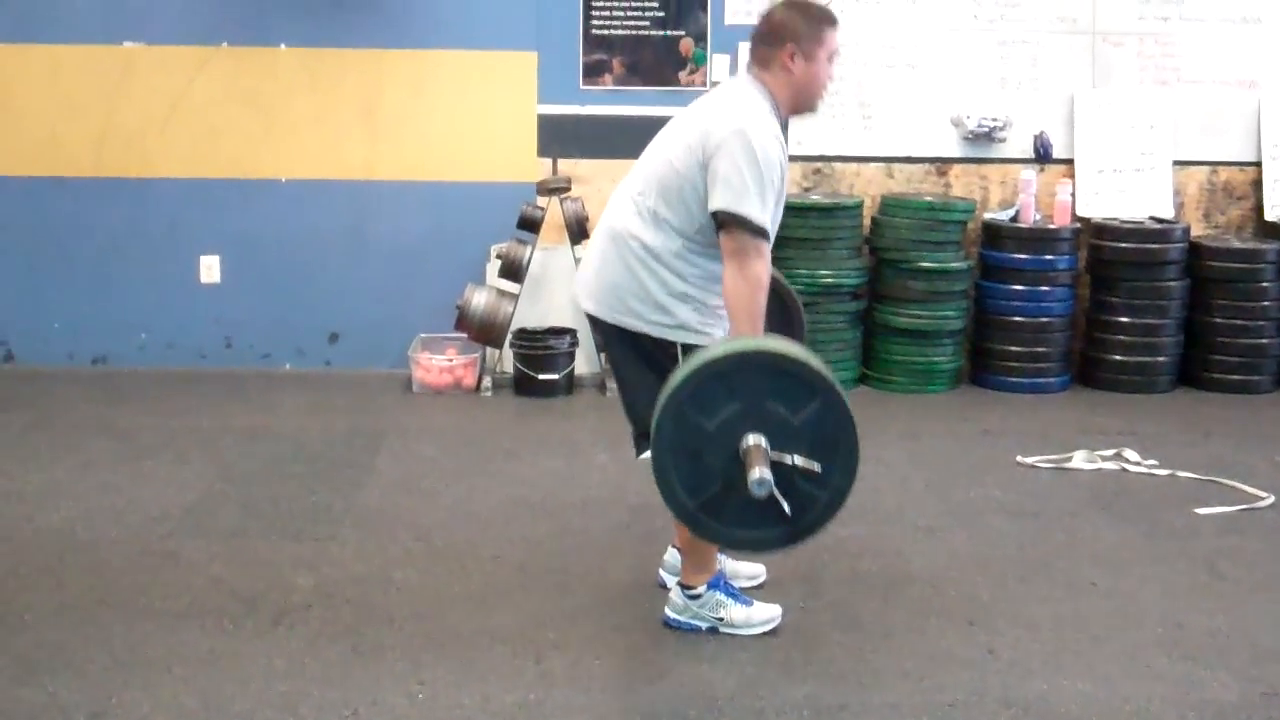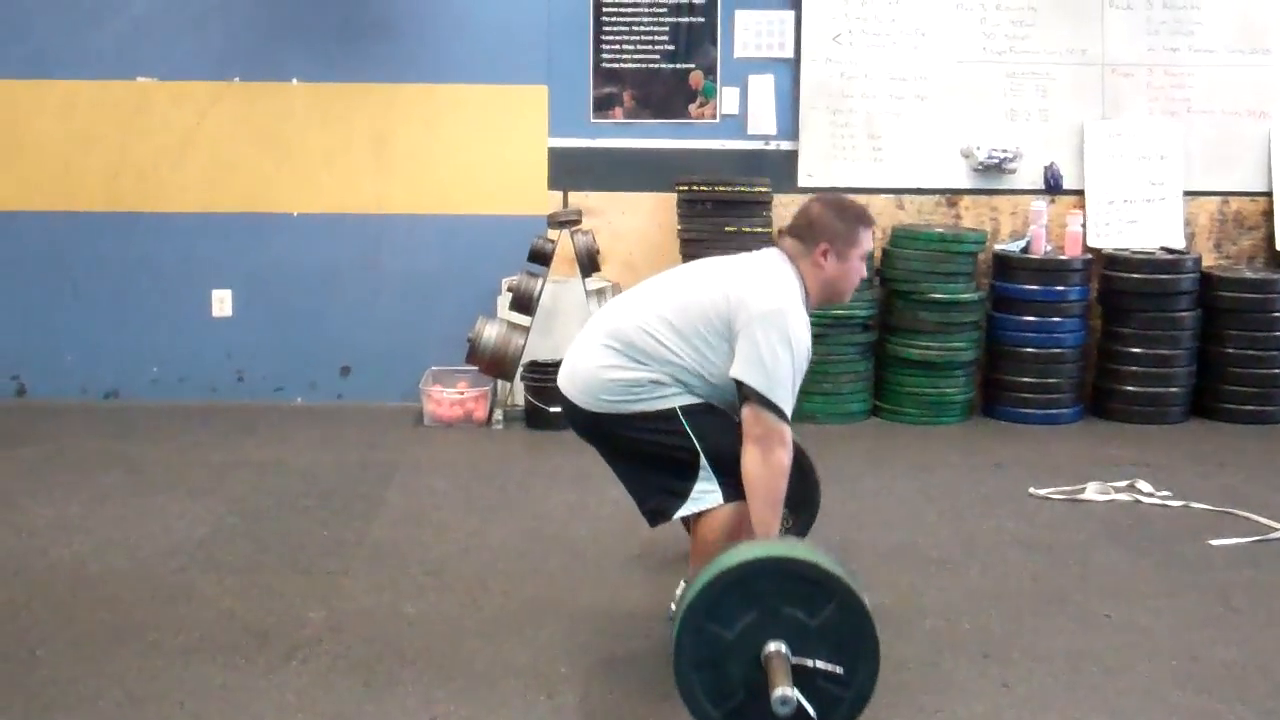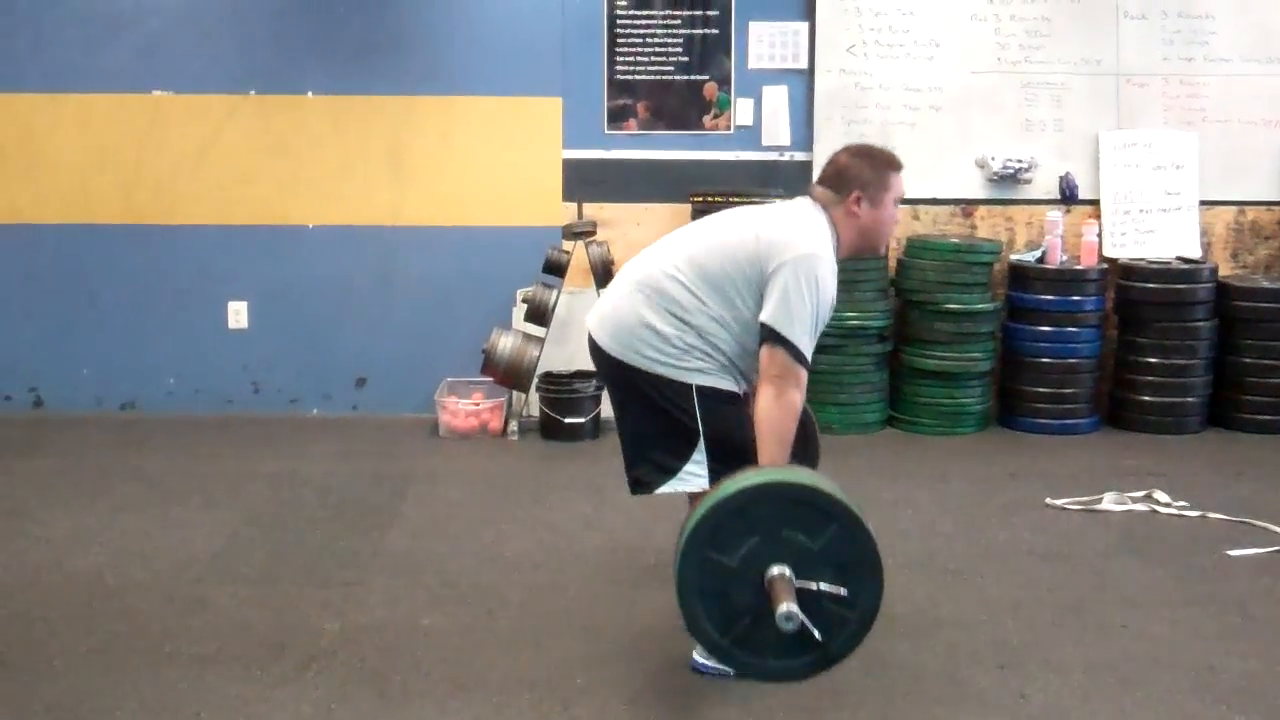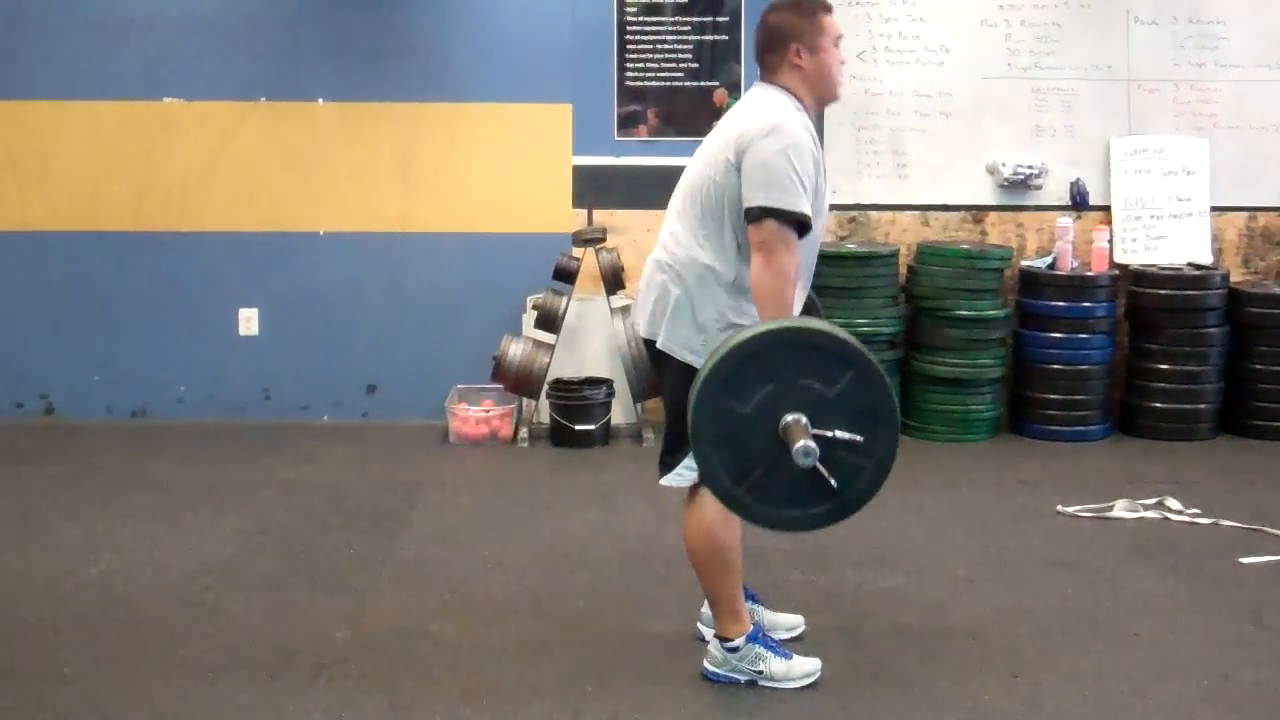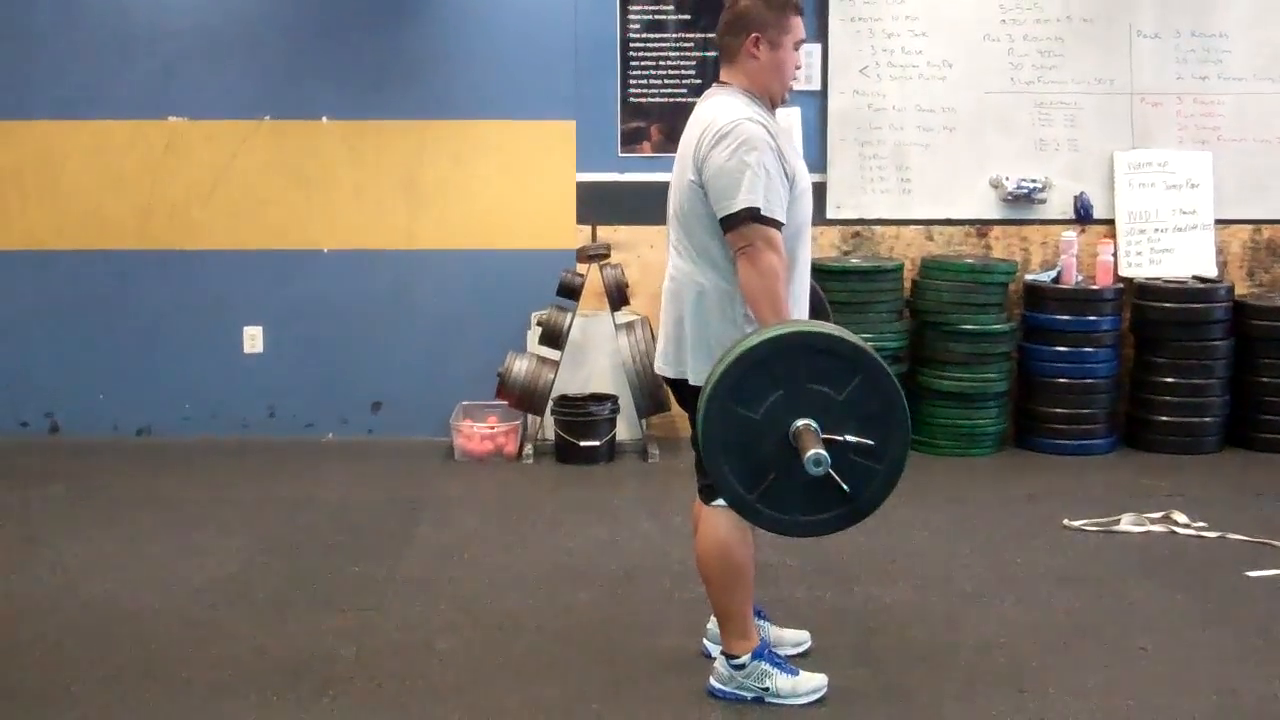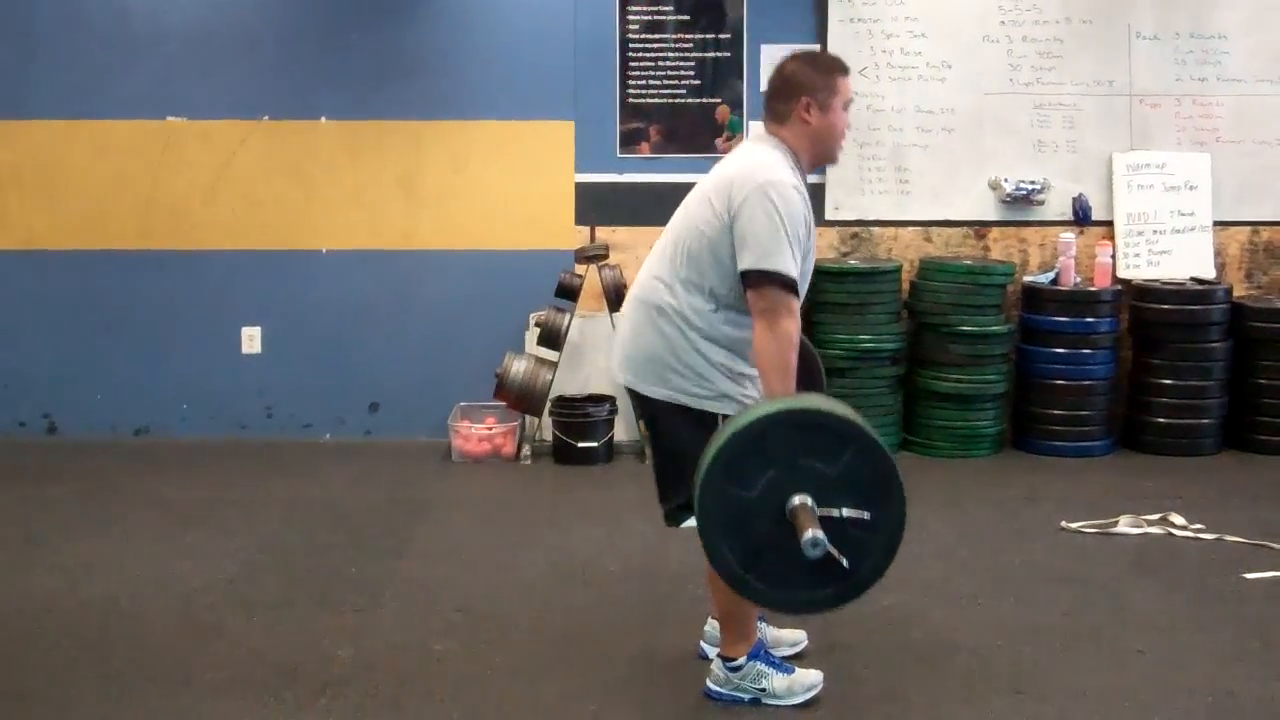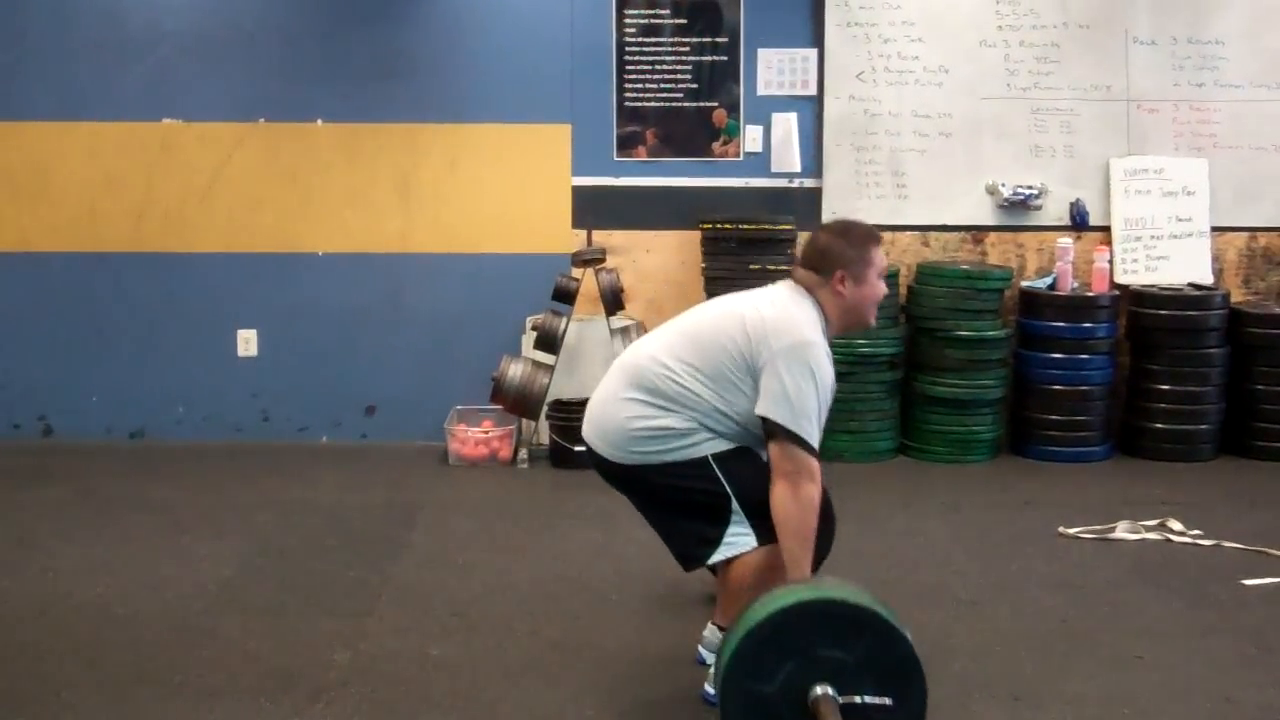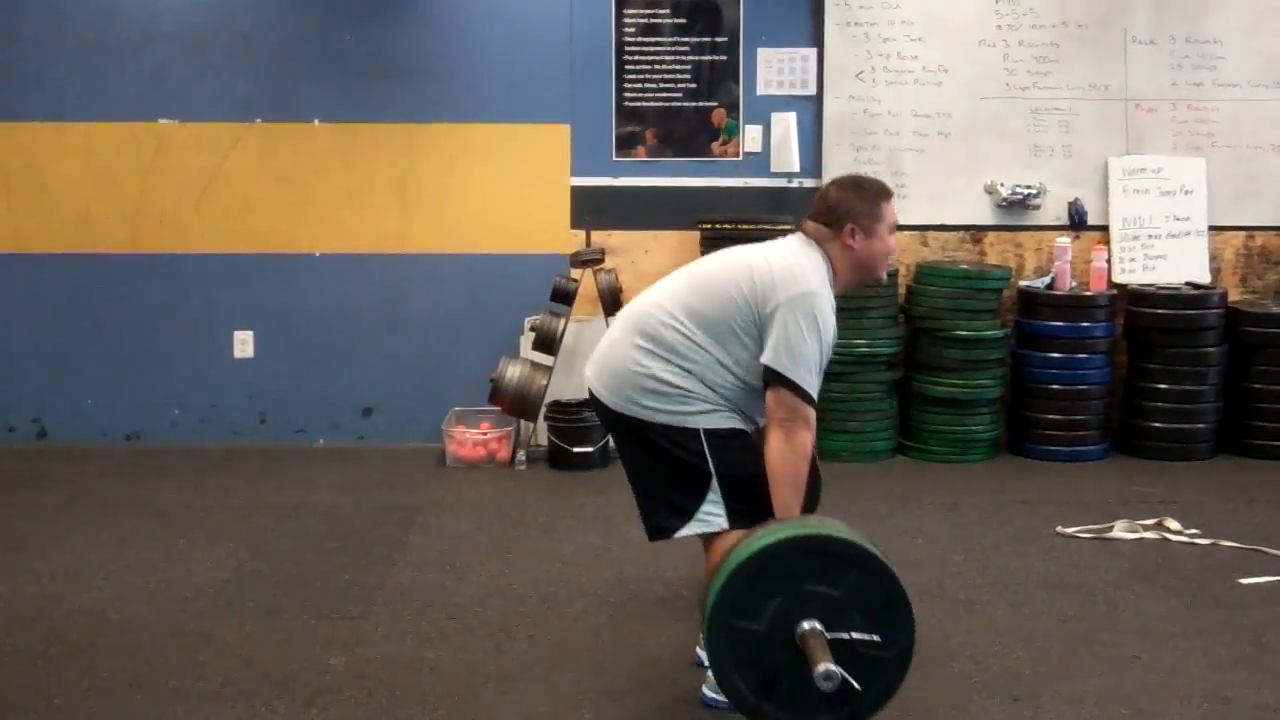
dt=0.4s
person 1, frame 1
left shoulder: (737, 104)
right shoulder: (751, 131)
left elbow: (735, 249)
right elbow: (745, 262)
left hip: (638, 282)
right hip: (649, 296)
left ankle: (689, 552)
right ankle: (696, 592)
person 1, frame 2
left shoulder: (767, 274)
right shoulder: (778, 309)
right elbow: (767, 444)
left hip: (605, 371)
right hip: (615, 387)
left knee: (722, 470)
right knee: (736, 488)
person 1, frame 3
left shoulder: (796, 229)
right shoulder: (809, 255)
left elbow: (770, 371)
right elbow: (782, 383)
left hip: (636, 328)
right hip: (651, 343)
left knee: (728, 474)
right knee: (731, 484)
person 1, frame 4
left shoulder: (769, 114)
right shoulder: (783, 130)
right elbow: (773, 251)
left hip: (700, 312)
right hip: (701, 321)
left ankle: (729, 604)
right ankle: (733, 644)
person 1, frame 5
left shoulder: (727, 116)
right shoulder: (741, 129)
right elbow: (755, 252)
left hip: (719, 340)
right hip: (729, 346)
left knee: (727, 492)
right knee: (731, 497)
left ankle: (733, 621)
right ankle: (739, 661)
person 1, frame 6
left shoulder: (760, 165)
right shoulder: (774, 185)
right elbow: (773, 315)
left wrist: (774, 406)
left hip: (681, 349)
right hip: (688, 364)
right knee: (742, 511)
left ankle: (732, 623)
right ankle: (738, 664)
person 1, frame 7
left shoulder: (785, 307)
right shoulder: (800, 341)
right elbow: (795, 476)
right wrist: (801, 590)
left hip: (632, 417)
right hip: (645, 434)
left knee: (752, 513)
right knee: (770, 526)
left ankle: (726, 633)
person 1, frame 8
left shoulder: (793, 265)
right shoulder: (806, 294)
right elbow: (791, 425)
left hip: (640, 374)
right hip: (652, 389)
left knee: (745, 504)
right knee: (750, 515)
